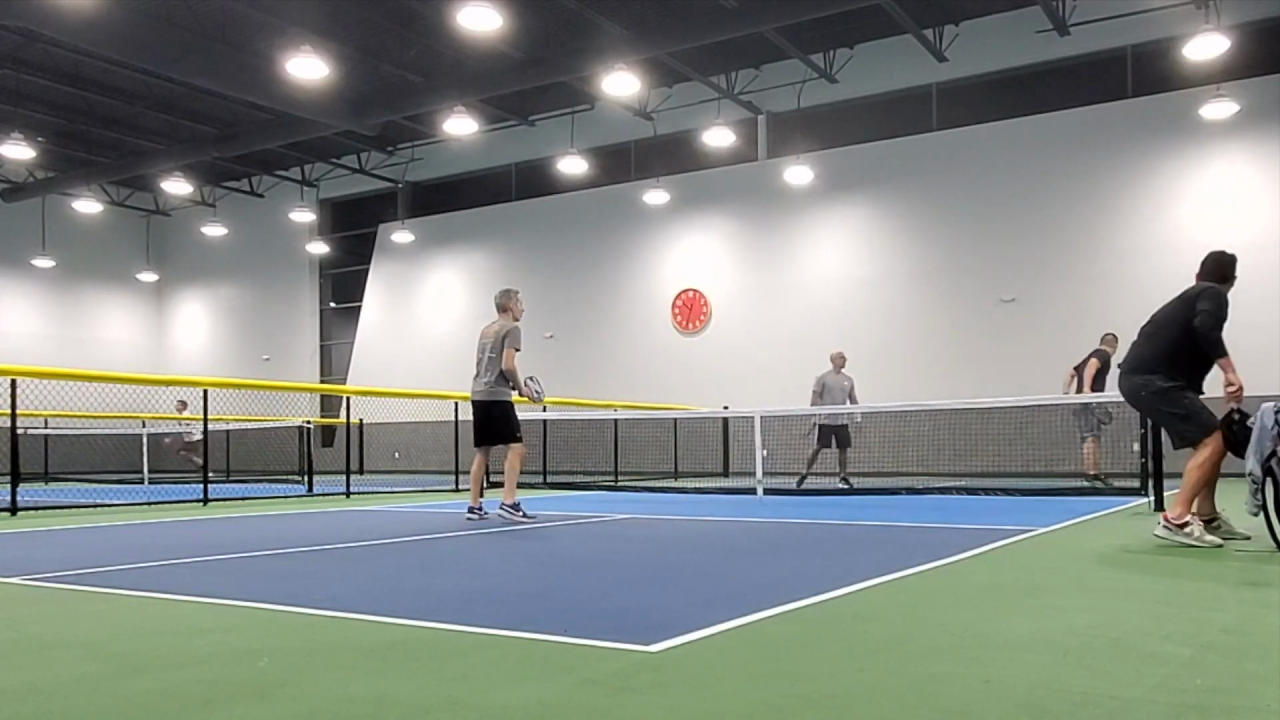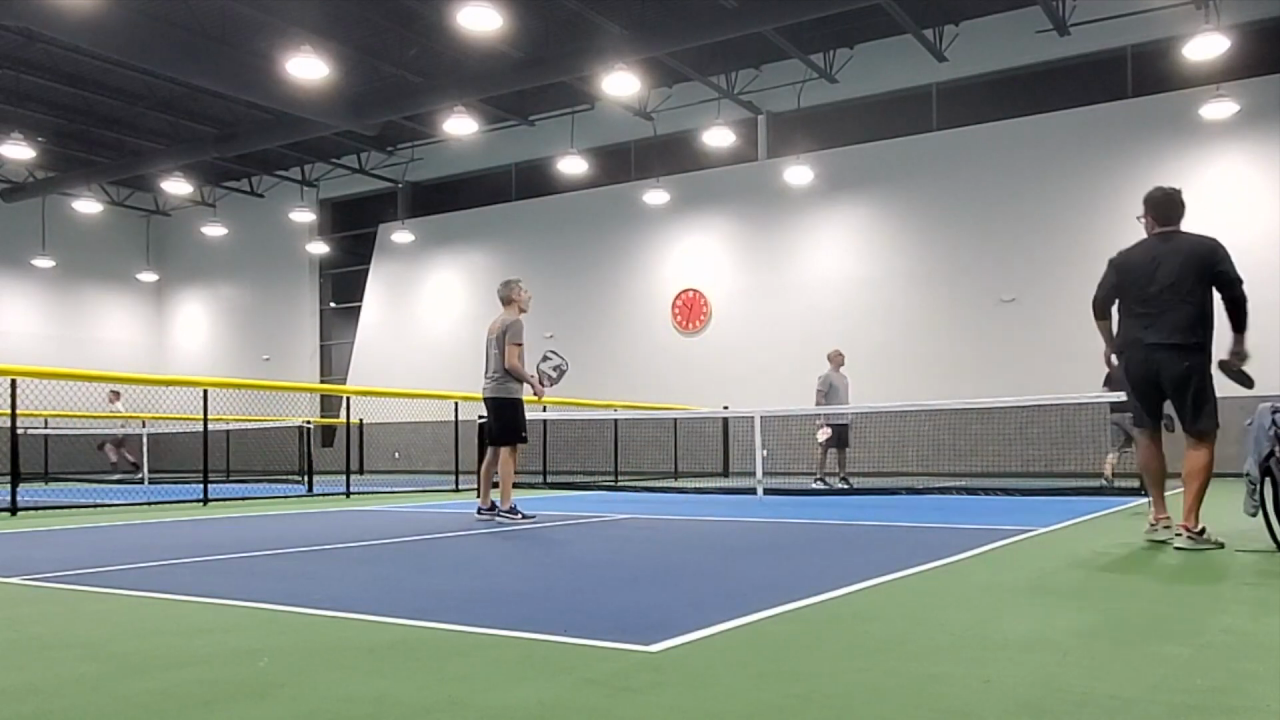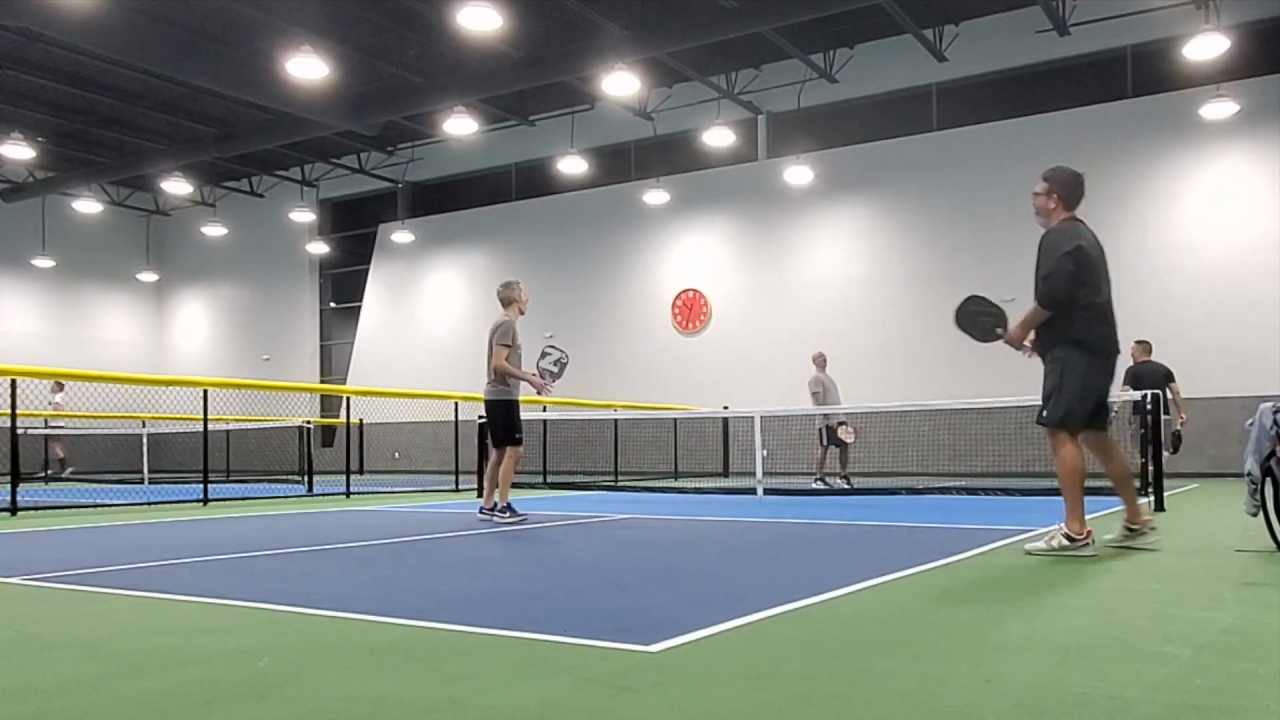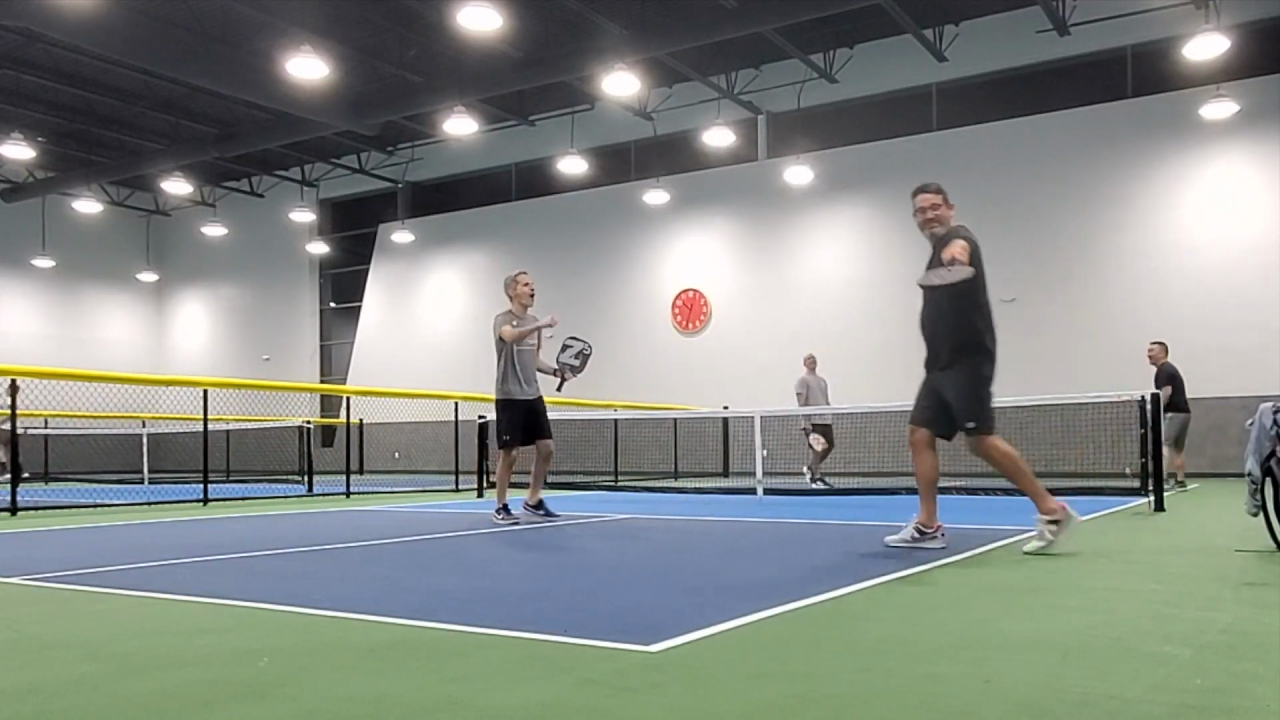
dt=0.5s
person 1, frame 1
left shoulder: (1184, 300)
right shoulder: (1213, 296)
right elbow: (1206, 328)
right wrist: (1230, 372)
left hip: (1138, 379)
right hip: (1153, 382)
left knee: (1209, 437)
right knee: (1215, 440)
left ankle: (1207, 518)
right ankle: (1176, 519)
person 1, frame 2
left shoulder: (1126, 258)
right shoulder: (1208, 248)
left elbow: (1100, 306)
right elbow: (1235, 297)
left wrist: (1111, 345)
right wrist: (1239, 341)
left hip: (1136, 354)
right hip: (1185, 354)
left knee: (1148, 432)
right knee: (1200, 438)
left ankle: (1159, 517)
right ankle: (1189, 526)
person 1, frame 3
left shoulder: (1057, 238)
right shoulder: (1085, 236)
left elbow: (1054, 294)
left wrist: (1021, 327)
right wrist: (1041, 332)
left hip: (1073, 349)
right hip: (1099, 347)
left knee: (1061, 433)
right knee: (1096, 435)
left ankle: (1075, 532)
right ankle: (1136, 520)
person 1, frame 4
left shoulder: (957, 240)
right shoulder: (937, 257)
left elbow: (961, 245)
left wrist: (957, 249)
left hip: (966, 358)
right hip: (944, 361)
left knee: (981, 440)
right knee: (919, 436)
left ankle: (1053, 513)
right ankle: (927, 525)
person 2, frame 1
left shoulder: (486, 330)
right shoulder: (511, 329)
right elbow: (507, 366)
left wrist: (513, 385)
right wrist: (519, 386)
left hip: (479, 397)
right hip: (497, 398)
left knee: (482, 452)
right knee: (516, 448)
left ankle: (474, 505)
right ankle: (508, 502)
person 2, frame 2
left shoulder: (496, 324)
right shoulder: (514, 322)
right elbow: (511, 363)
left wrist: (529, 379)
right wrist: (533, 383)
left hip: (493, 393)
right hip: (506, 394)
left knee: (494, 450)
right knee: (509, 450)
left ankle: (485, 506)
right ankle: (506, 508)
person 2, frame 3
left shoulder: (505, 324)
right shoulder: (506, 324)
right elbow: (498, 364)
left wrist: (531, 376)
right wrist: (529, 378)
left hip: (499, 396)
right hip: (503, 397)
left knee: (499, 452)
right knee: (514, 450)
left ankle: (488, 505)
right ankle: (502, 506)
person 2, frame 4
left shoulder: (534, 324)
right shoulder: (502, 320)
right elbow: (511, 337)
left wrist: (555, 371)
right wrist: (540, 325)
left hip: (533, 396)
right hip: (509, 397)
left knee: (546, 447)
right knee: (509, 453)
left ankle: (533, 500)
right ankle: (501, 507)
